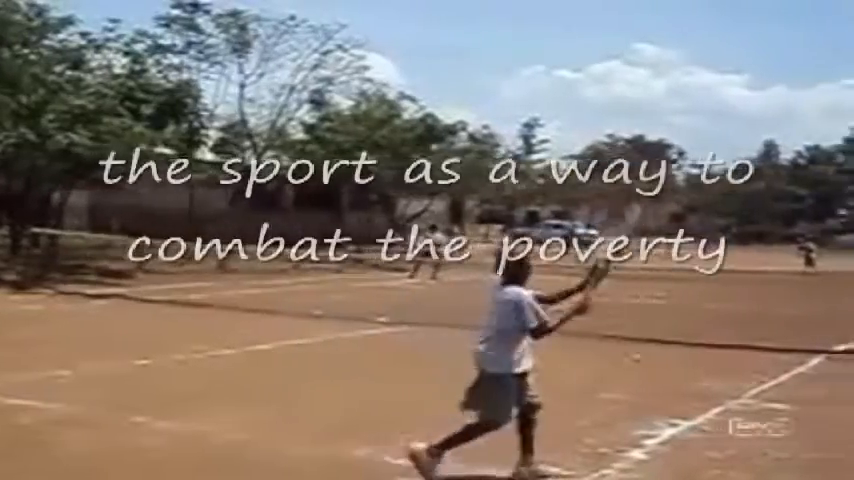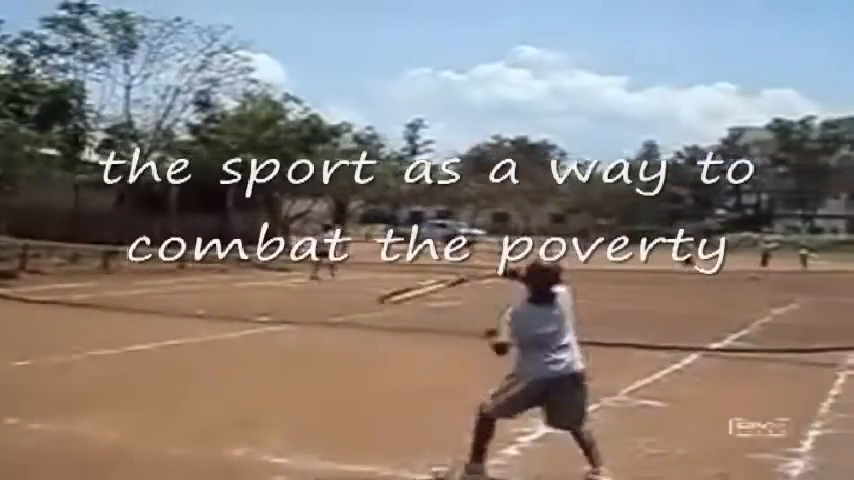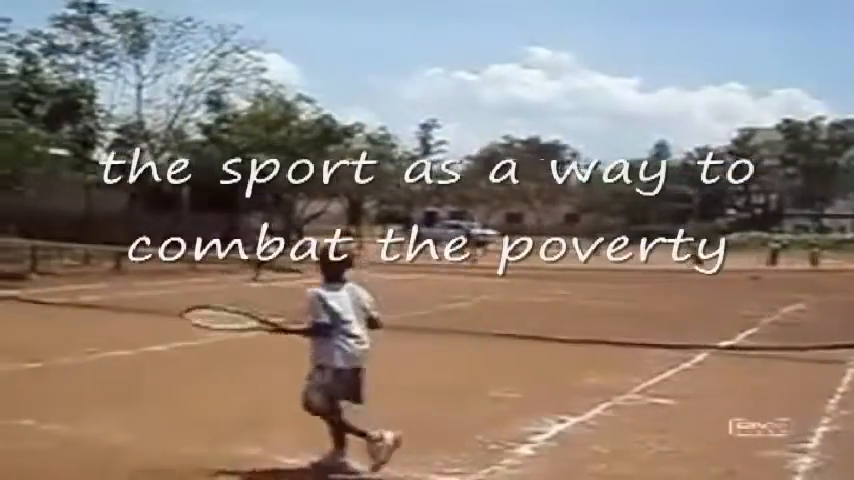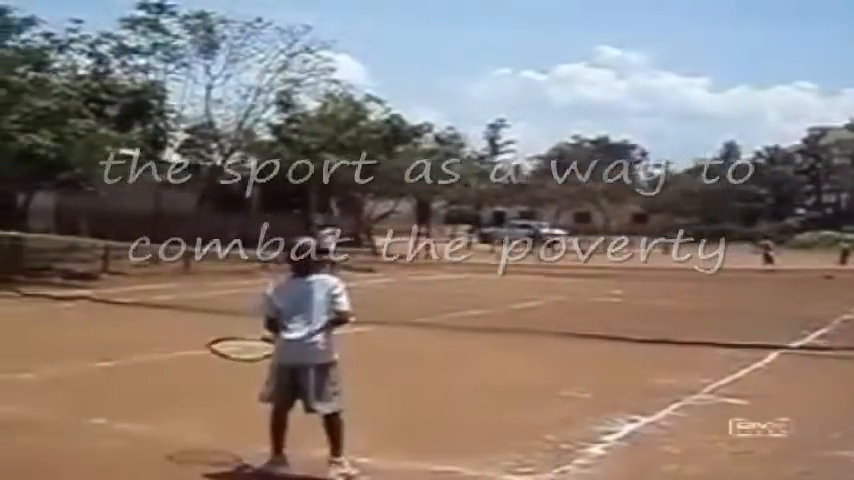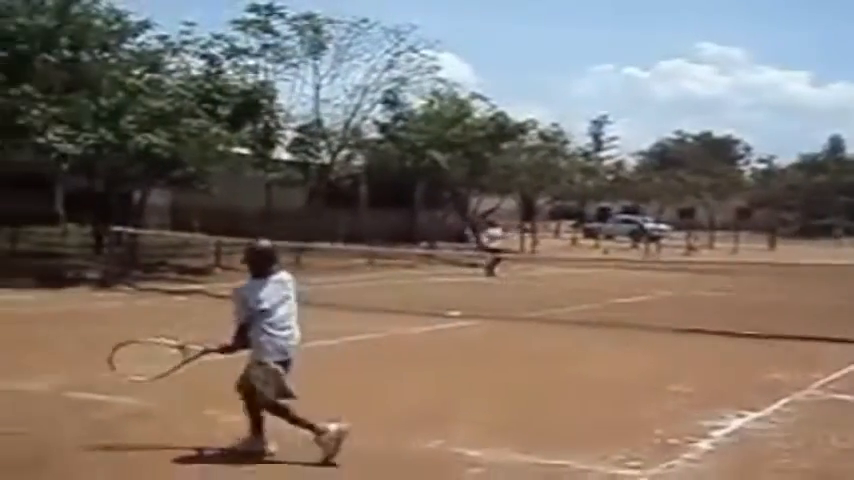
dt=1s
person 1, frame 1
left shoulder: (505, 290)
right shoulder: (520, 296)
left elbow: (544, 300)
right elbow: (538, 332)
left wrist: (579, 289)
right wrist: (573, 312)
left hip: (504, 364)
right hip: (501, 365)
left knee: (529, 407)
right knee: (492, 420)
right ankle: (430, 451)
person 1, frame 2
left shoulder: (518, 314)
right shoulder: (562, 295)
left elbow: (502, 348)
right elbow: (544, 286)
left wrist: (494, 337)
right wrist: (521, 275)
left hip: (534, 375)
right hip: (571, 371)
left knee: (487, 413)
right knee: (576, 425)
person 1, frame 3
left shoulder: (318, 294)
right shoulder: (358, 291)
left elbow: (321, 330)
right elbow: (375, 323)
left hip: (332, 359)
right hip: (355, 357)
left knee: (318, 407)
right knee: (329, 404)
left ankle: (376, 437)
right ankle: (338, 453)
person 1, frame 4
left shoulder: (278, 288)
right shoulder: (332, 284)
left elbow: (271, 324)
right elbow: (344, 316)
right wrist: (324, 326)
left hip: (286, 355)
right hip: (318, 354)
left knee: (280, 407)
right knee: (330, 409)
left ankle: (277, 459)
person 1, frame 5
left shoulder: (245, 292)
right shoulder: (286, 280)
left elbow: (244, 328)
left wrist: (233, 346)
left hip: (267, 352)
right hip: (285, 347)
left knee: (273, 403)
right knee: (247, 388)
left ankle: (326, 430)
right ankle: (257, 439)
